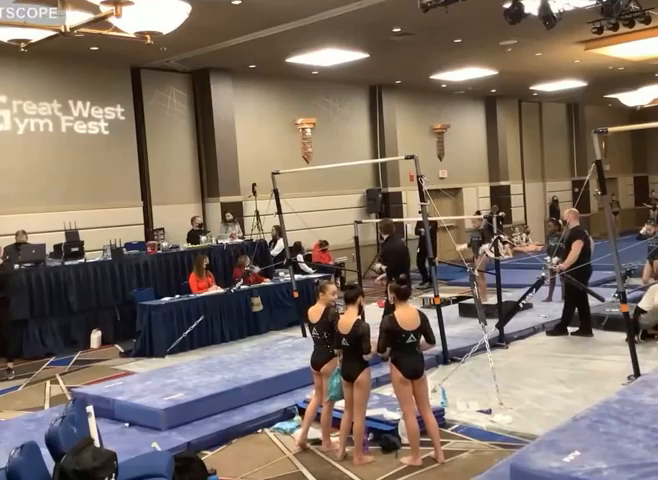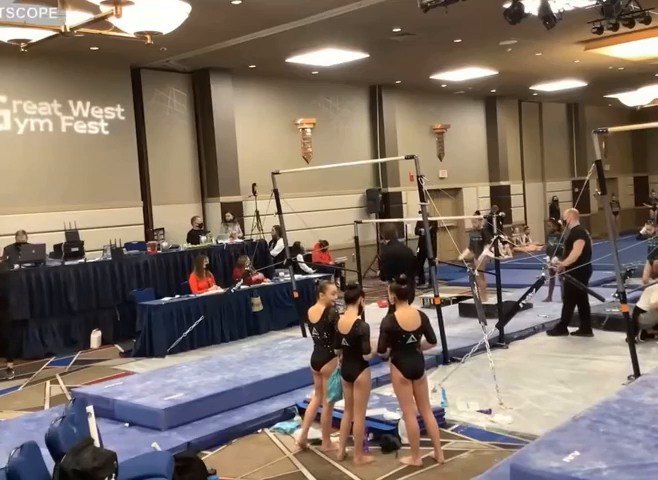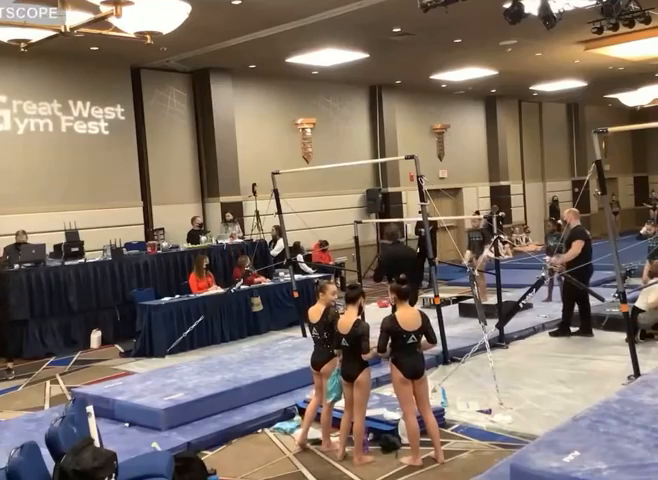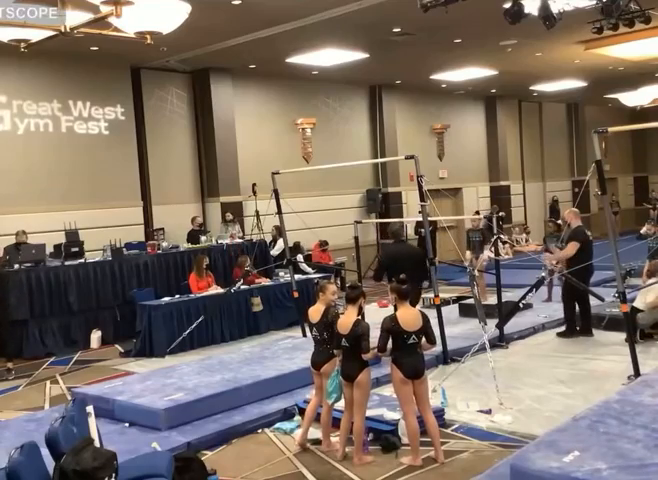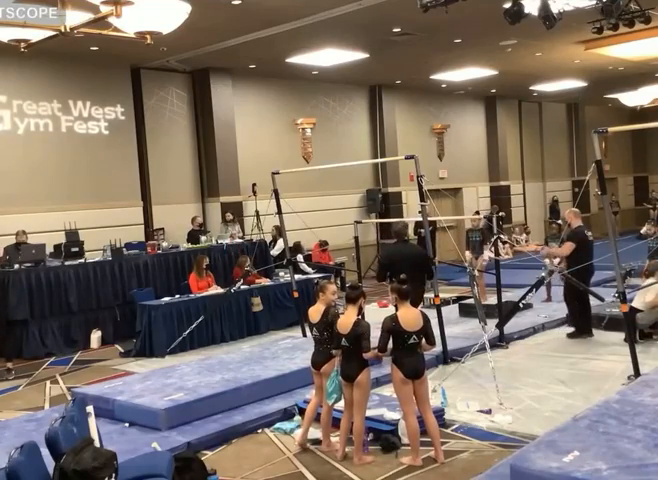
dt=0.1s
person 1, frame 1
left shoulder: (389, 320)
right shoulder: (420, 315)
left elbow: (381, 351)
right elbow: (431, 342)
left wrist: (392, 352)
left hip: (400, 367)
right hip: (418, 364)
left knee: (409, 413)
right knee: (426, 409)
left ankle: (415, 457)
right ankle: (439, 453)
person 1, frame 2
left shoulder: (389, 321)
right shoulder: (421, 315)
left elbow: (382, 351)
right elbow: (432, 342)
left wrist: (392, 353)
left hip: (400, 367)
right hip: (418, 364)
left knee: (409, 413)
right knee: (426, 409)
left ankle: (415, 457)
right ankle: (439, 453)
person 1, frame 3
left shoulder: (390, 321)
right shoulder: (421, 315)
left elbow: (381, 350)
right elbow: (432, 342)
left wrist: (392, 352)
left hip: (401, 367)
right hip: (419, 364)
left knee: (409, 413)
right knee: (426, 409)
left ankle: (415, 457)
right ankle: (439, 453)
person 1, frame 4
left shoulder: (390, 321)
right shoulder: (422, 316)
left elbow: (381, 350)
right elbow: (432, 343)
left wrist: (393, 352)
left hip: (401, 367)
right hip: (419, 364)
left knee: (409, 413)
right knee: (426, 409)
left ankle: (415, 457)
right ankle: (439, 453)
person 1, frame 5
left shoulder: (391, 321)
right shoulder: (422, 316)
left elbow: (382, 350)
right elbow: (431, 344)
left wrist: (393, 351)
left hip: (401, 367)
right hip: (419, 364)
left knee: (409, 413)
right knee: (426, 409)
left ankle: (415, 457)
right ankle: (439, 452)
person 2, frame 1
left shoulder: (339, 322)
right shoulder: (362, 325)
left elbow: (337, 350)
right elbow: (367, 355)
left hip: (345, 370)
right hip: (360, 371)
left knee: (348, 411)
right knee: (359, 414)
left ankle: (341, 450)
right ankle: (358, 456)
person 2, frame 2
left shoulder: (339, 322)
right shoulder: (362, 325)
left elbow: (337, 350)
right elbow: (366, 355)
left hip: (345, 370)
right hip: (360, 371)
left knee: (348, 411)
right knee: (359, 414)
left ankle: (341, 450)
right ankle: (358, 456)
person 2, frame 3
left shoulder: (339, 322)
right shoulder: (362, 326)
left elbow: (337, 350)
right elbow: (365, 355)
right wrist: (377, 351)
left hip: (345, 370)
right hip: (360, 371)
left knee: (348, 411)
right knee: (359, 414)
left ankle: (341, 450)
right ankle: (358, 456)
person 2, frame 4
left shoulder: (338, 322)
right shoulder: (362, 325)
left elbow: (336, 350)
right elbow: (365, 355)
right wrist: (377, 352)
left hip: (345, 370)
right hip: (360, 371)
left knee: (347, 411)
right knee: (359, 414)
left ankle: (341, 450)
right ankle: (358, 456)
person 2, frame 5
left shoulder: (338, 322)
right shoulder: (362, 325)
left elbow: (336, 350)
right elbow: (366, 354)
right wrist: (378, 352)
left hip: (344, 370)
right hip: (359, 371)
left knee: (347, 411)
right knee: (359, 414)
left ankle: (341, 450)
right ankle: (358, 456)
person 3, frame 1
left shoulder: (310, 311)
right shoulder: (331, 312)
left elbow: (318, 333)
left hip: (315, 358)
right hip: (329, 360)
left knee: (317, 396)
right knee: (328, 402)
left ankle: (302, 433)
right ankle: (326, 443)
person 3, frame 2
left shoulder: (310, 311)
right shoulder: (331, 312)
left elbow: (317, 333)
left hip: (315, 358)
right hip: (329, 360)
left knee: (317, 396)
right knee: (328, 402)
left ankle: (302, 433)
right ankle: (326, 443)
person 3, frame 3
left shoulder: (310, 311)
right shoulder: (331, 312)
left elbow: (318, 333)
left hip: (315, 358)
right hip: (329, 360)
left knee: (317, 397)
right knee: (328, 402)
left ankle: (302, 433)
right ankle: (326, 443)
person 3, frame 4
left shoulder: (310, 311)
right shoulder: (331, 312)
left elbow: (318, 333)
left hip: (315, 358)
right hip: (329, 360)
left knee: (317, 396)
right knee: (328, 402)
left ankle: (302, 433)
right ankle: (326, 443)
person 3, frame 5
left shoulder: (310, 311)
right shoulder: (331, 312)
left elbow: (318, 333)
left hip: (315, 358)
right hip: (329, 360)
left knee: (317, 397)
right knee: (328, 402)
left ankle: (302, 433)
right ankle: (326, 443)
person 4, frame 1
left shoulder: (576, 232)
right shoulder: (579, 231)
left elbow: (575, 252)
left wrist: (564, 265)
right wrist: (564, 264)
left hip: (577, 271)
right hip: (581, 270)
left knee: (570, 299)
right knee: (581, 299)
left ankle: (562, 327)
right ankle: (585, 329)
person 4, frame 2
left shoulder: (577, 232)
right shoulder: (579, 231)
left elbow: (577, 251)
left wrist: (565, 263)
right wrist: (564, 262)
left hip: (577, 271)
right hip: (581, 270)
left knee: (569, 299)
right knee: (581, 299)
left ankle: (562, 327)
right ankle: (585, 329)
person 4, frame 3
left shoulder: (577, 232)
right shoulder: (580, 230)
left elbow: (575, 251)
left wrist: (560, 260)
right wrist: (562, 260)
left hip: (577, 271)
right hip: (583, 270)
left knee: (568, 298)
right knee: (582, 299)
left ankle: (564, 328)
right ankle: (586, 328)
person 4, frame 4
left shoulder: (577, 233)
right shoulder: (582, 231)
left elbow: (569, 252)
left wrist: (553, 257)
right wrist: (558, 255)
left hip: (578, 271)
right hip: (584, 270)
left knee: (568, 298)
right knee: (582, 299)
left ankle: (571, 329)
right ankle: (586, 328)
person 4, frame 5
left shoulder: (575, 233)
right shoulder: (586, 232)
left elbow: (565, 252)
left wrist: (550, 251)
right wrist: (556, 251)
left hip: (577, 272)
right hip: (586, 269)
left knee: (571, 299)
right knee: (583, 299)
left ankle: (580, 329)
right ankle: (586, 329)
